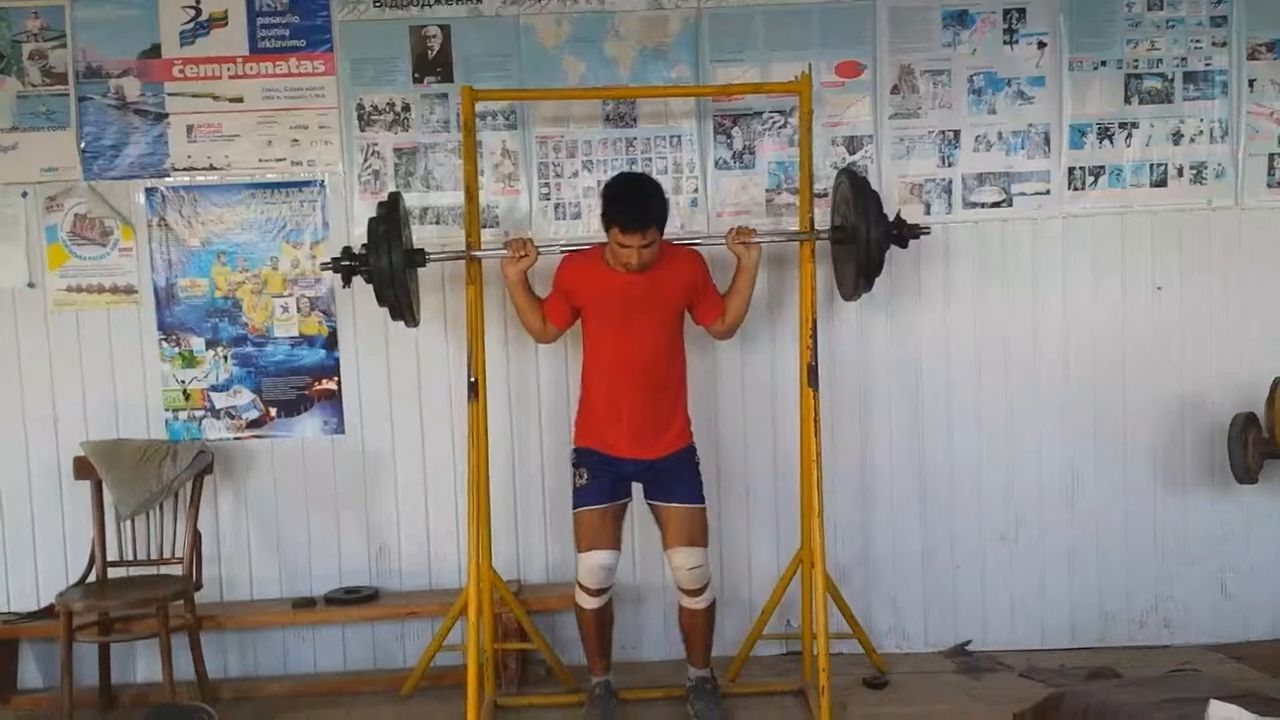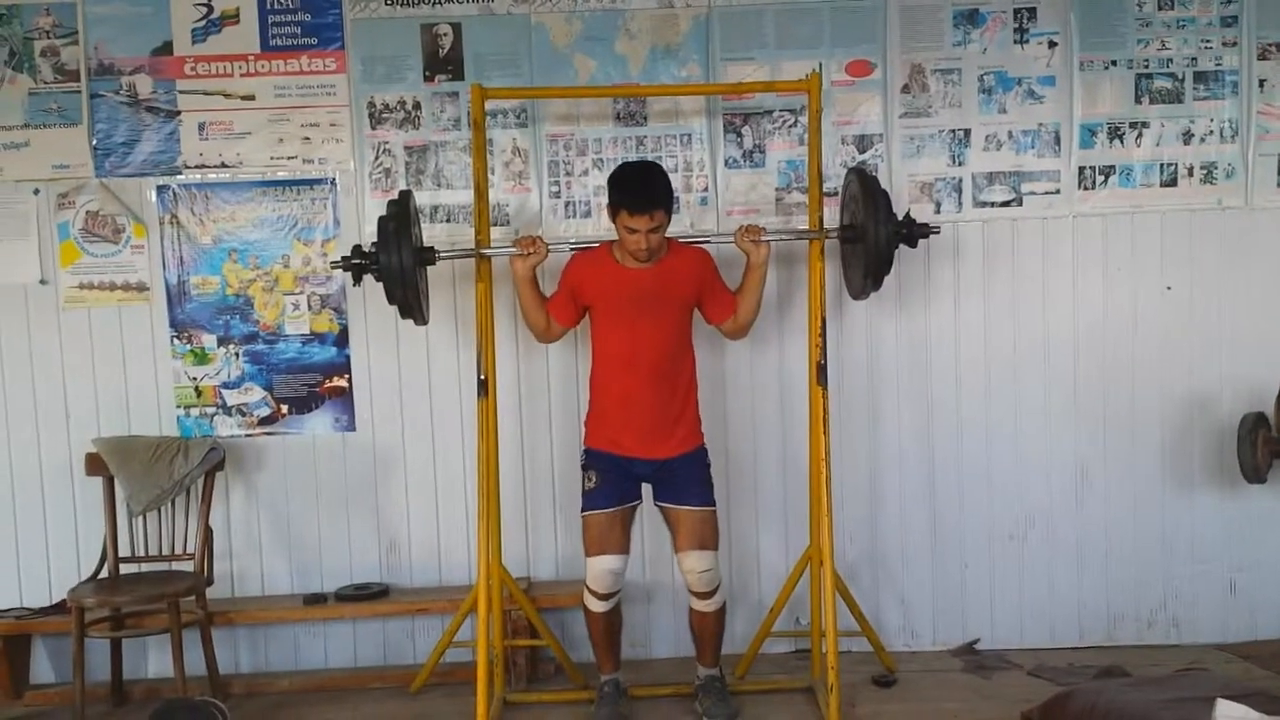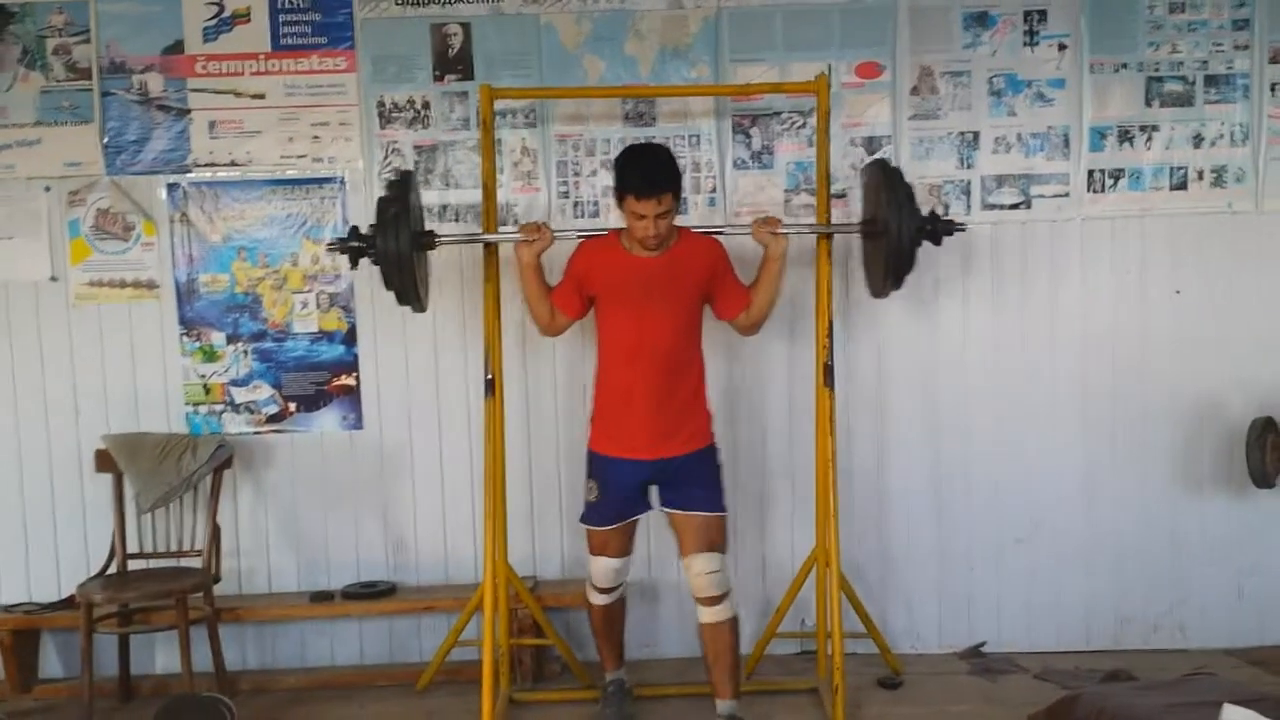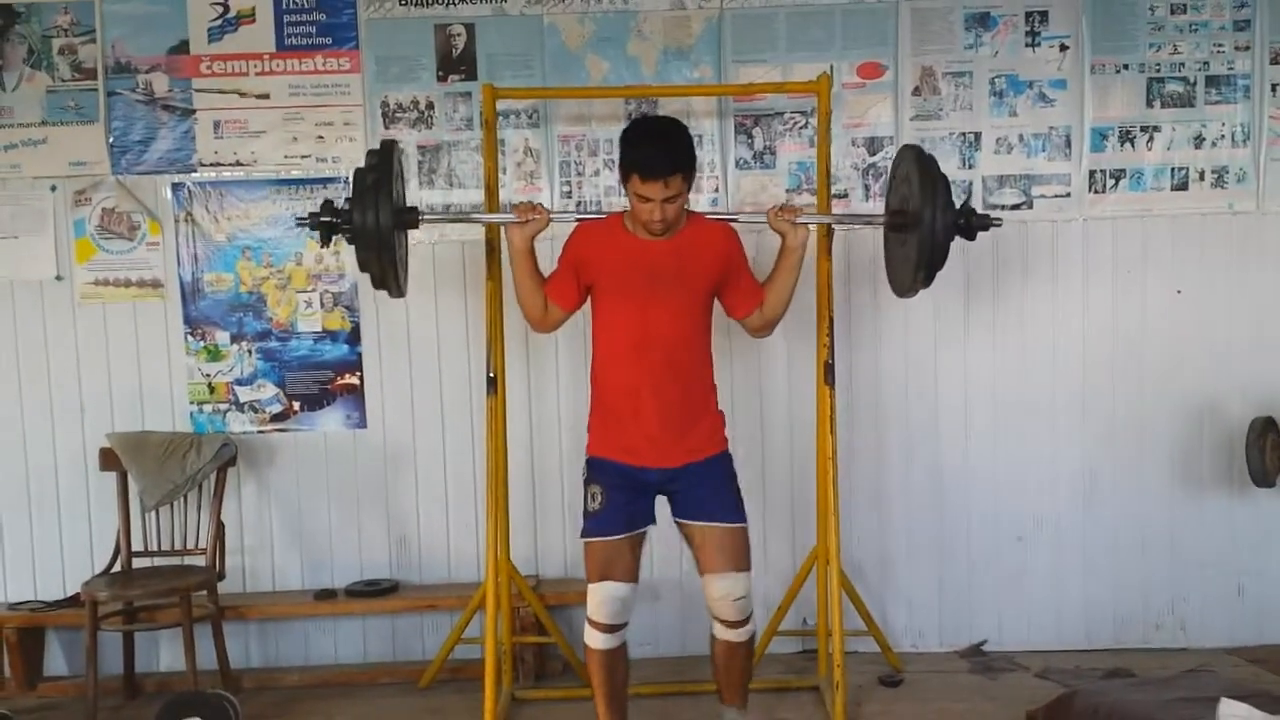
dt=1s
person 1, frame 1
left shoulder: (687, 266)
right shoulder: (576, 270)
left elbow: (724, 325)
right elbow: (543, 329)
left wrist: (747, 265)
right wrist: (515, 277)
left hip: (671, 447)
right hip: (599, 448)
left knee: (693, 570)
right knee: (593, 573)
person 1, frame 2
left shoulder: (695, 263)
right shoulder: (585, 268)
left elbow: (736, 325)
right elbow: (546, 329)
left wrist: (757, 263)
right wrist: (524, 275)
left hip: (680, 447)
right hip: (609, 449)
left knee: (703, 574)
right knee: (602, 578)
person 1, frame 3
left shoulder: (706, 254)
right shoulder: (591, 257)
left elbow: (748, 319)
right elbow: (550, 322)
left wrist: (774, 256)
right wrist: (529, 262)
left hip: (690, 446)
right hip: (615, 448)
left knee: (710, 584)
right knee: (605, 576)
person 1, frame 4
left shoulder: (718, 242)
right shoulder: (589, 241)
left elbow: (760, 320)
right elbow: (542, 317)
left wrist: (793, 248)
right wrist: (520, 246)
left hip: (701, 453)
right hip: (615, 456)
left knee: (733, 605)
right knee: (606, 612)
